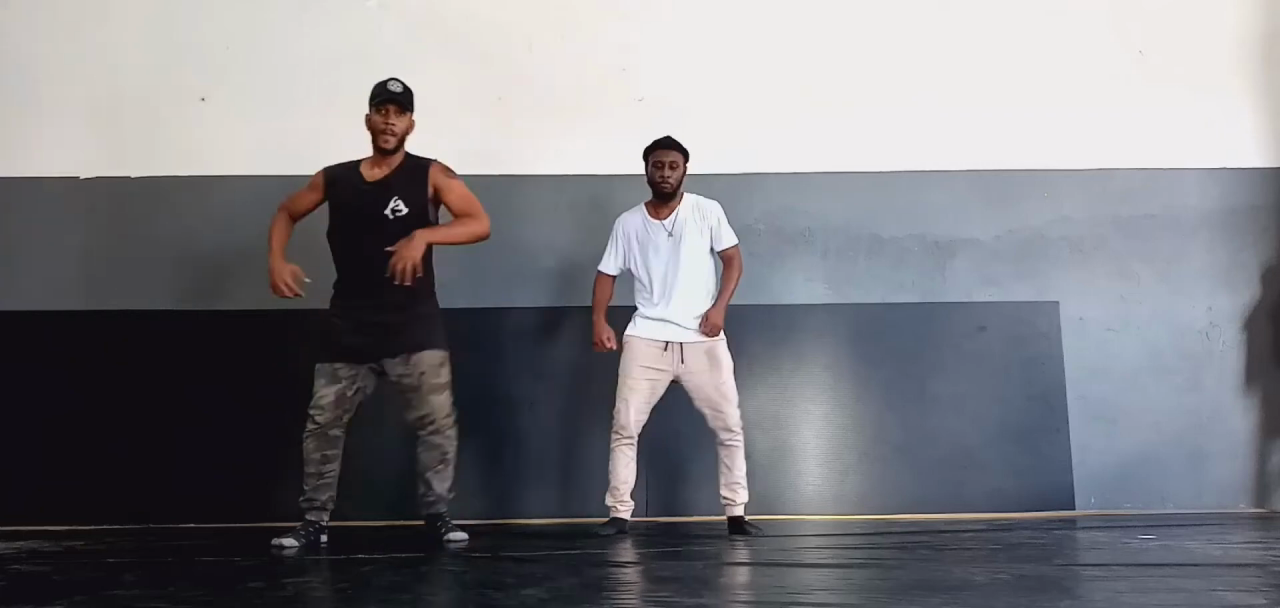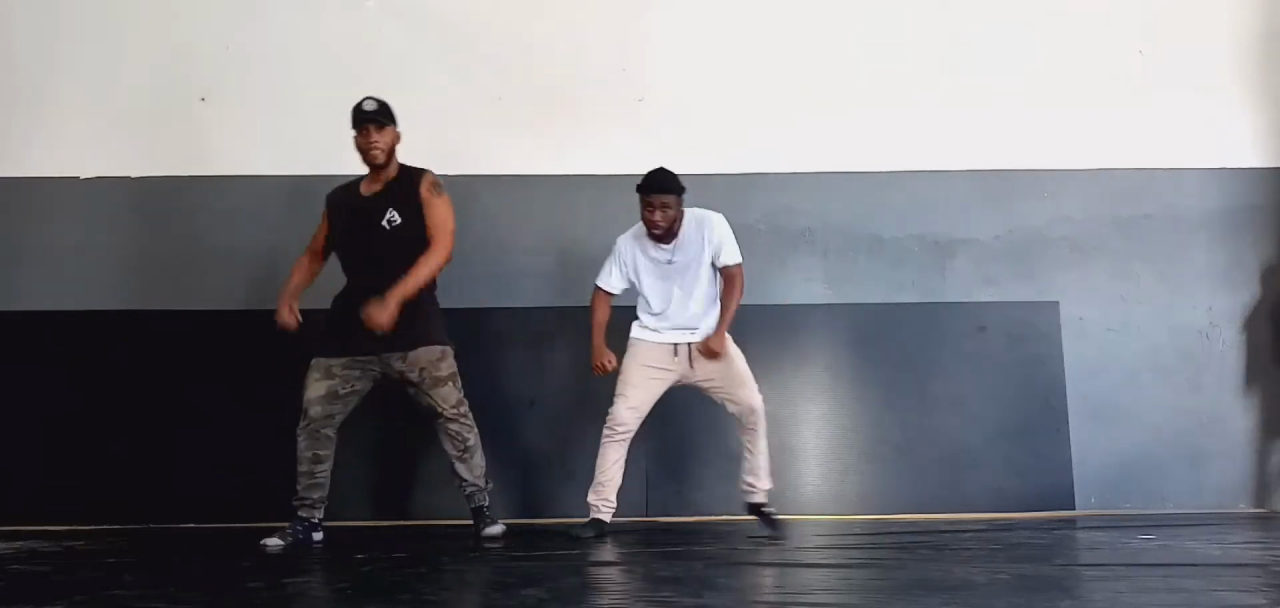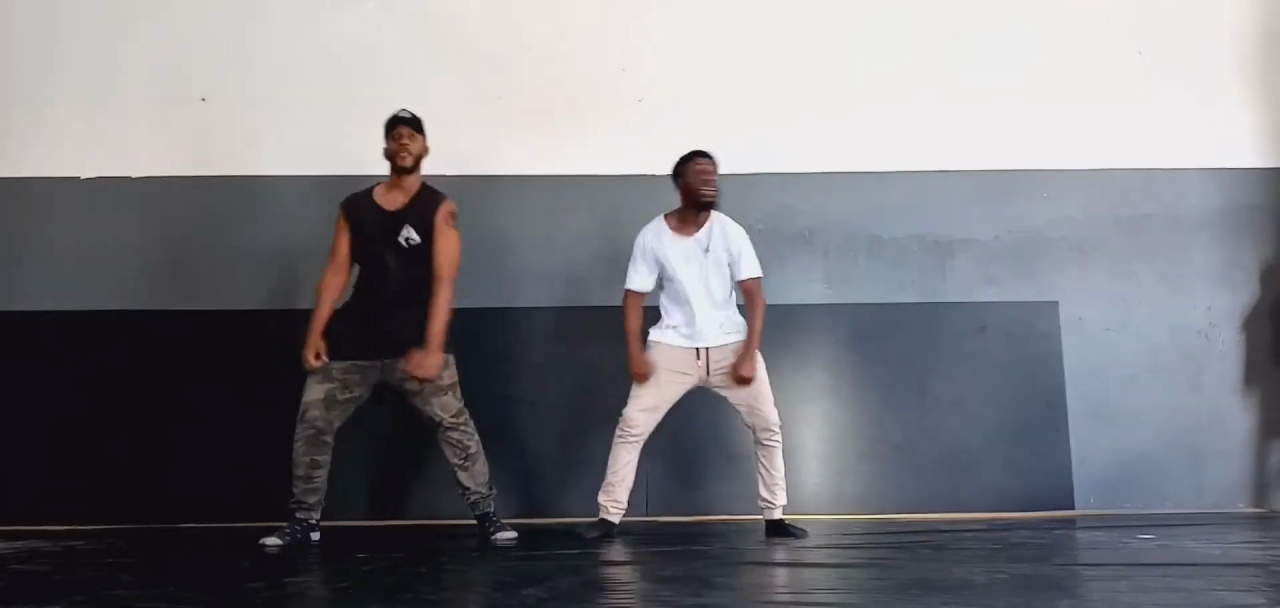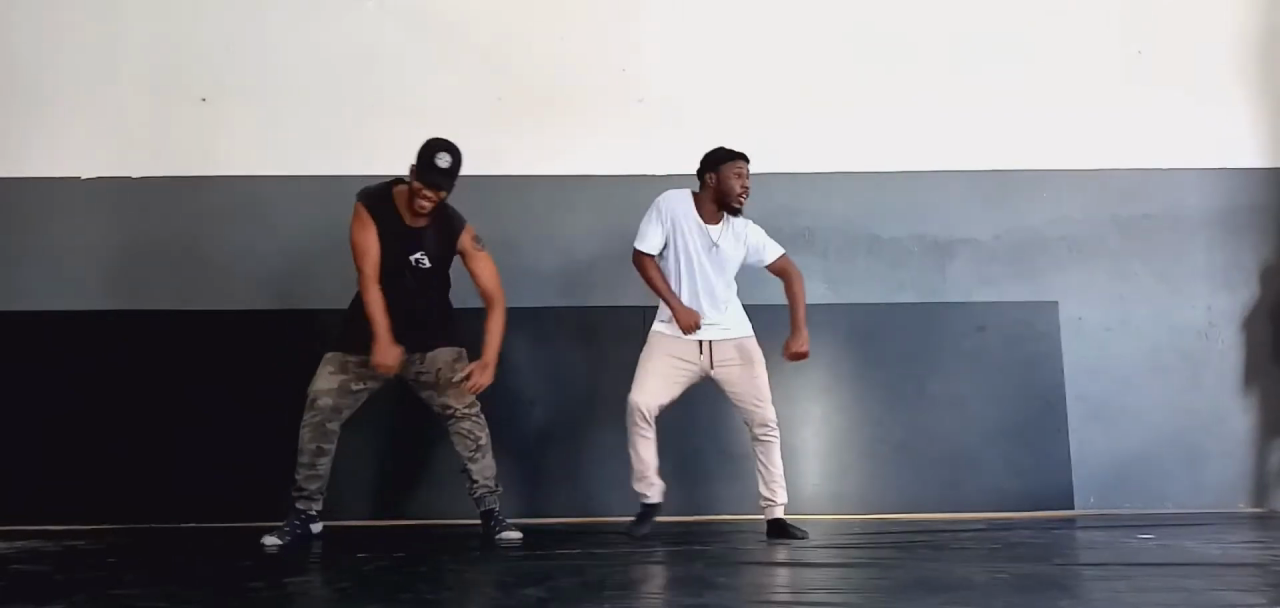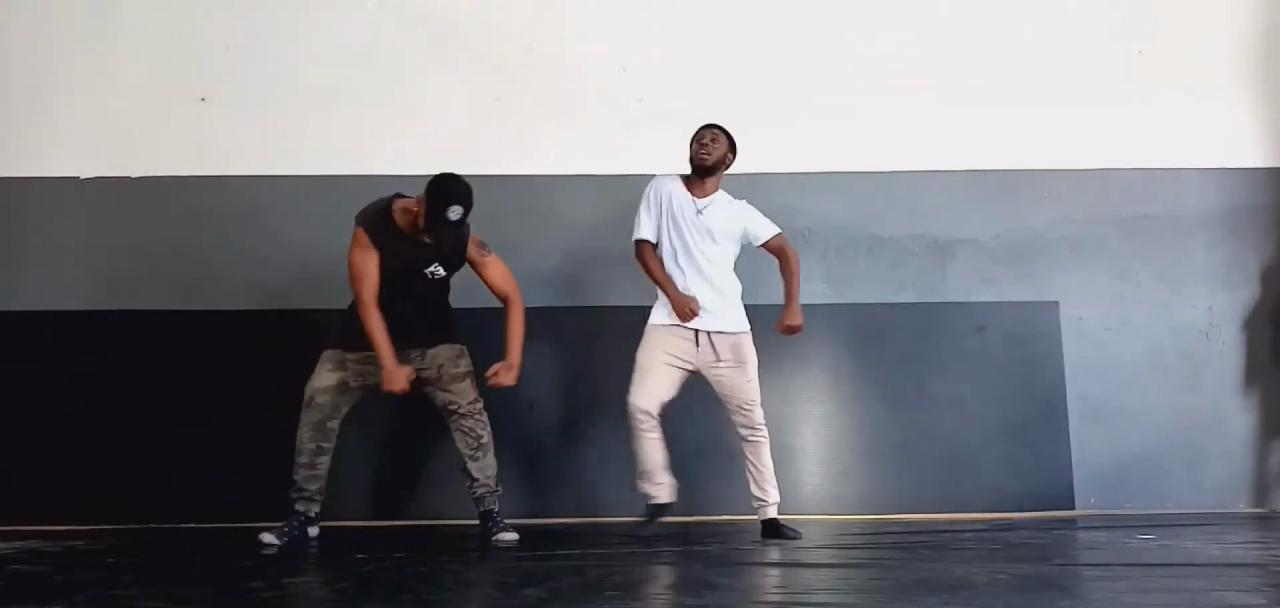
dt=1s
person 1, frame 1
left shoulder: (429, 174)
right shoulder: (335, 179)
left elbow: (480, 224)
right elbow: (286, 214)
left wrist: (423, 236)
right wrist: (277, 259)
left hip: (414, 326)
right hip: (350, 326)
left knee: (435, 418)
right knee: (323, 421)
left ankle: (436, 512)
right ankle: (314, 522)
person 1, frame 2
left shoulder: (423, 185)
right shoulder: (340, 198)
left elbow: (441, 248)
right elbow: (315, 254)
left wrist: (393, 298)
right wrist: (288, 296)
left hip: (413, 327)
right hip: (349, 329)
left knee: (453, 412)
right knee: (315, 418)
left ankle: (481, 508)
right ankle: (307, 520)
person 1, frame 3
left shoulder: (440, 208)
right shoulder: (354, 207)
left elbow: (443, 282)
right elbow: (337, 271)
left wrist: (434, 347)
right wrist: (314, 332)
left hip: (414, 336)
right hip: (355, 335)
left knee: (454, 421)
right knee: (312, 422)
left ankle: (486, 513)
right ankle: (304, 521)
person 1, frame 4
left shoulder: (456, 230)
right shoulder: (370, 204)
left elbow: (495, 296)
right elbow: (369, 275)
left wrist: (489, 359)
right wrist: (381, 339)
left hip: (431, 338)
right hip: (372, 333)
left knee: (466, 412)
right knee: (320, 411)
left ankle: (491, 513)
right ankle: (305, 514)
person 1, frame 5
left shoulder: (462, 238)
right shoulder: (373, 223)
left elbow: (512, 297)
right elbow: (367, 301)
left wrist: (513, 360)
right wrist: (388, 365)
left hip: (432, 337)
right hip: (369, 337)
left knee: (470, 412)
right knee: (319, 405)
left ankle: (490, 514)
right ankle: (303, 515)
person 2, frame 1
left shoulder: (707, 211)
right shoulder: (628, 223)
left elbow: (733, 260)
right elbow: (606, 275)
left wrist: (718, 308)
right wrist: (599, 320)
left hip: (701, 341)
right hip: (647, 339)
left knee: (729, 425)
right knee: (625, 425)
left ankle: (735, 513)
right ankle: (619, 513)
person 2, frame 2
left shoulder: (709, 224)
right shoulder: (628, 244)
left elbow: (735, 279)
right elbow: (603, 293)
left wrist: (719, 331)
right wrist: (598, 346)
left hip: (708, 342)
right hip: (653, 344)
left knee: (752, 407)
right knee: (620, 421)
left ankle: (757, 499)
right ankle: (600, 514)
person 2, frame 3
left shoulder: (731, 232)
right shoulder: (652, 236)
left elbow: (754, 295)
right elbow: (634, 296)
left wrist: (750, 355)
right wrist: (635, 353)
left hip: (729, 346)
right hip: (672, 347)
left knee: (768, 424)
right knee: (631, 425)
left ankle: (774, 515)
right ankle: (609, 515)
person 2, frame 4
left shoulder: (745, 230)
right shoulder: (671, 204)
left elbow: (788, 271)
right elbow: (643, 257)
left wrist: (799, 330)
right wrist: (676, 306)
left hip: (732, 337)
right hip: (676, 332)
left knee: (764, 422)
right knee: (640, 404)
left ankle: (775, 517)
right ankle: (650, 498)
person 2, frame 5
left shoulder: (738, 211)
right shoulder: (662, 189)
left elbow: (784, 250)
right elbow: (644, 245)
left wrist: (792, 305)
right wrist: (672, 292)
left hip: (727, 331)
right hip: (669, 327)
left knee: (751, 422)
right knee: (641, 406)
left ankle: (768, 515)
right ankle: (659, 498)
